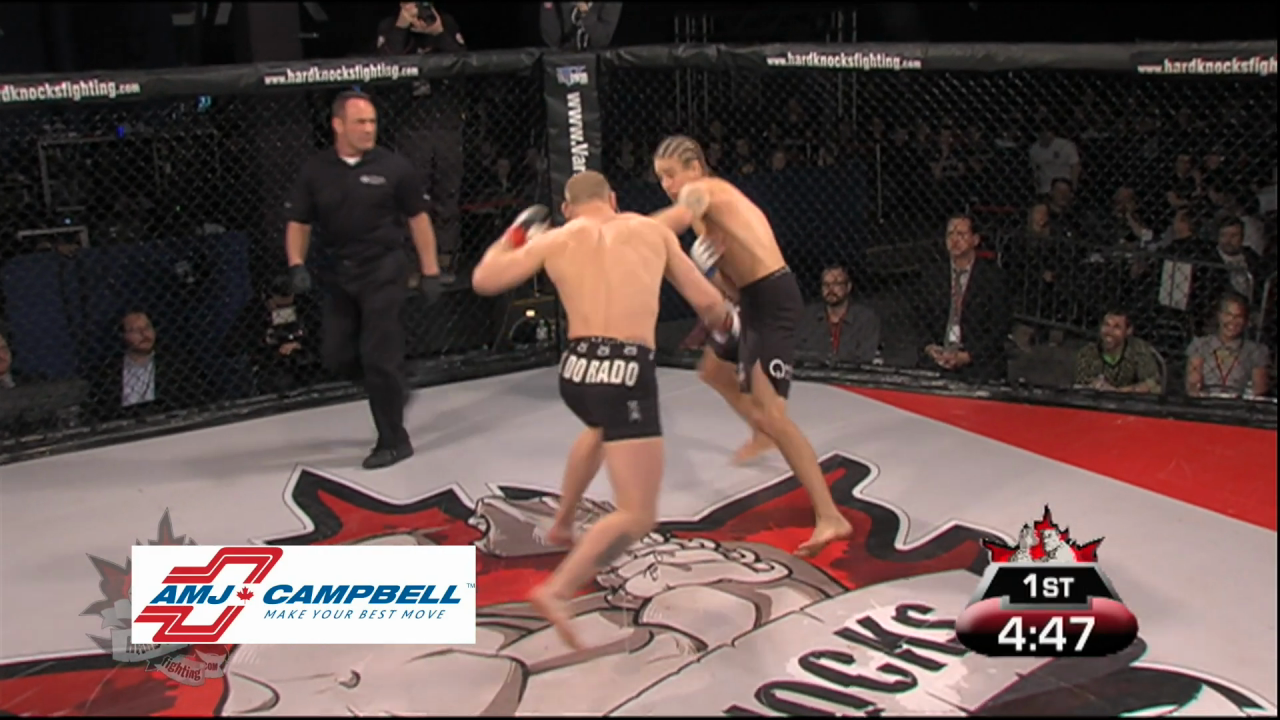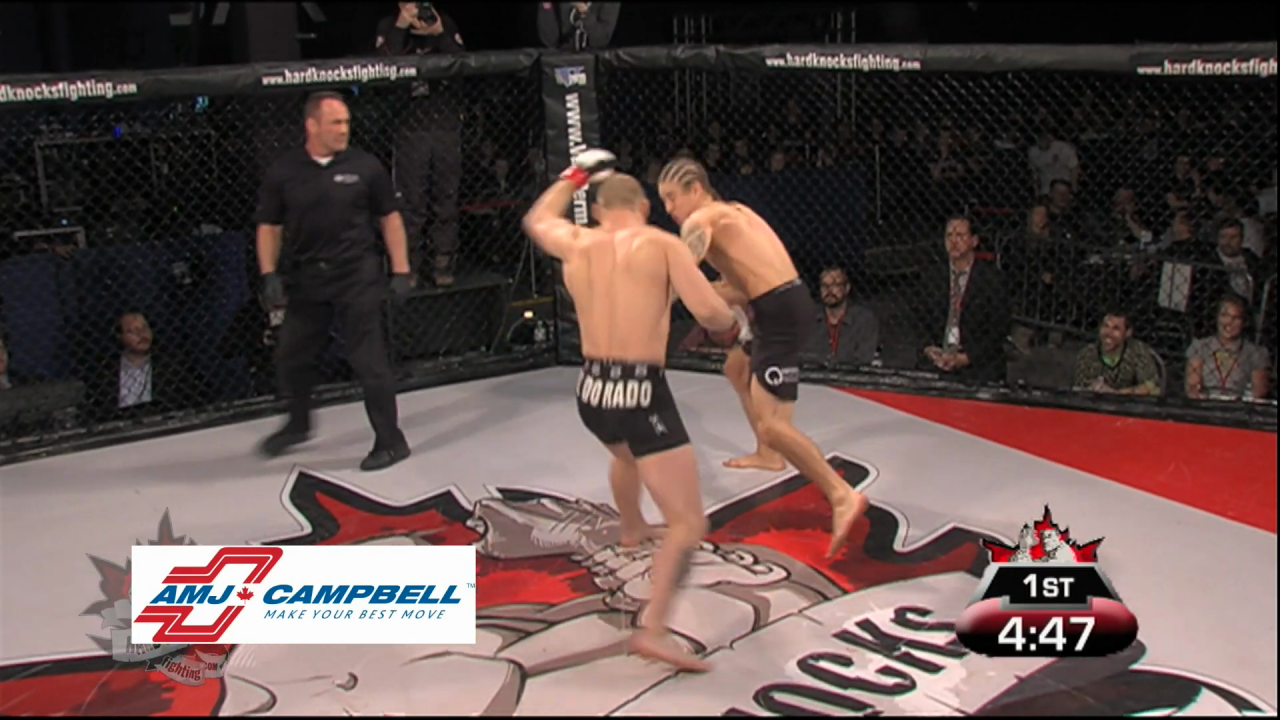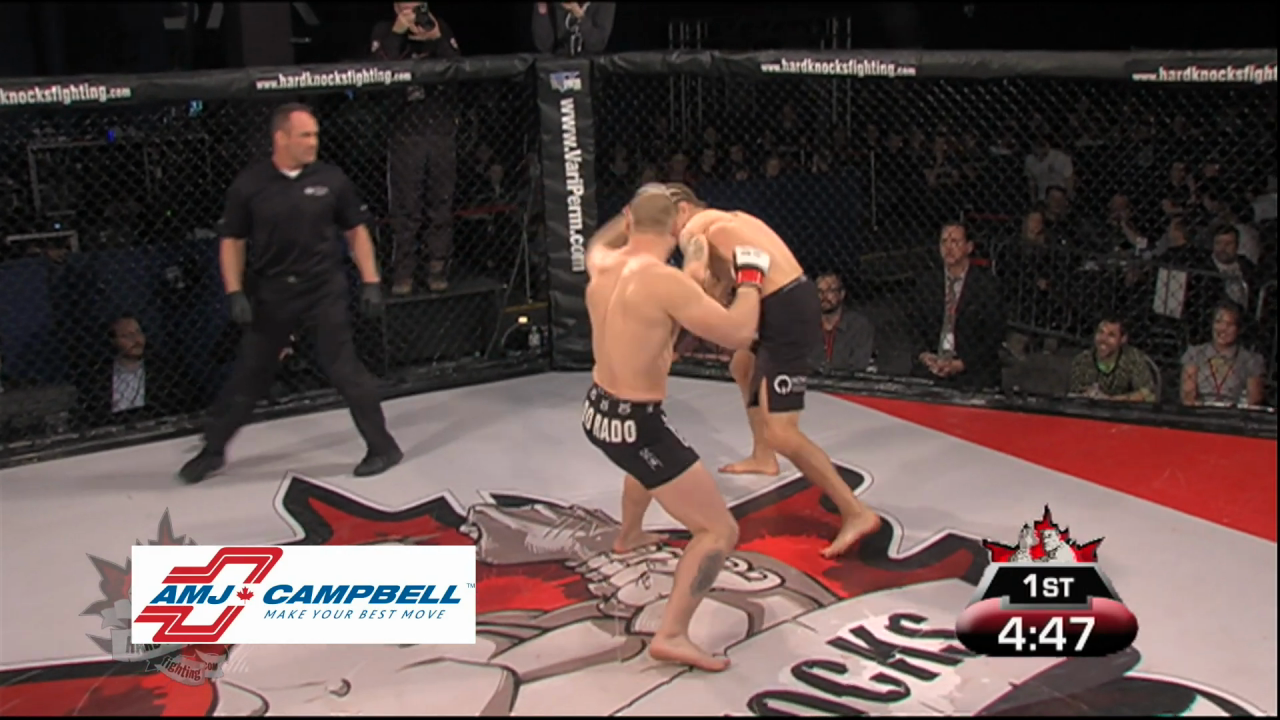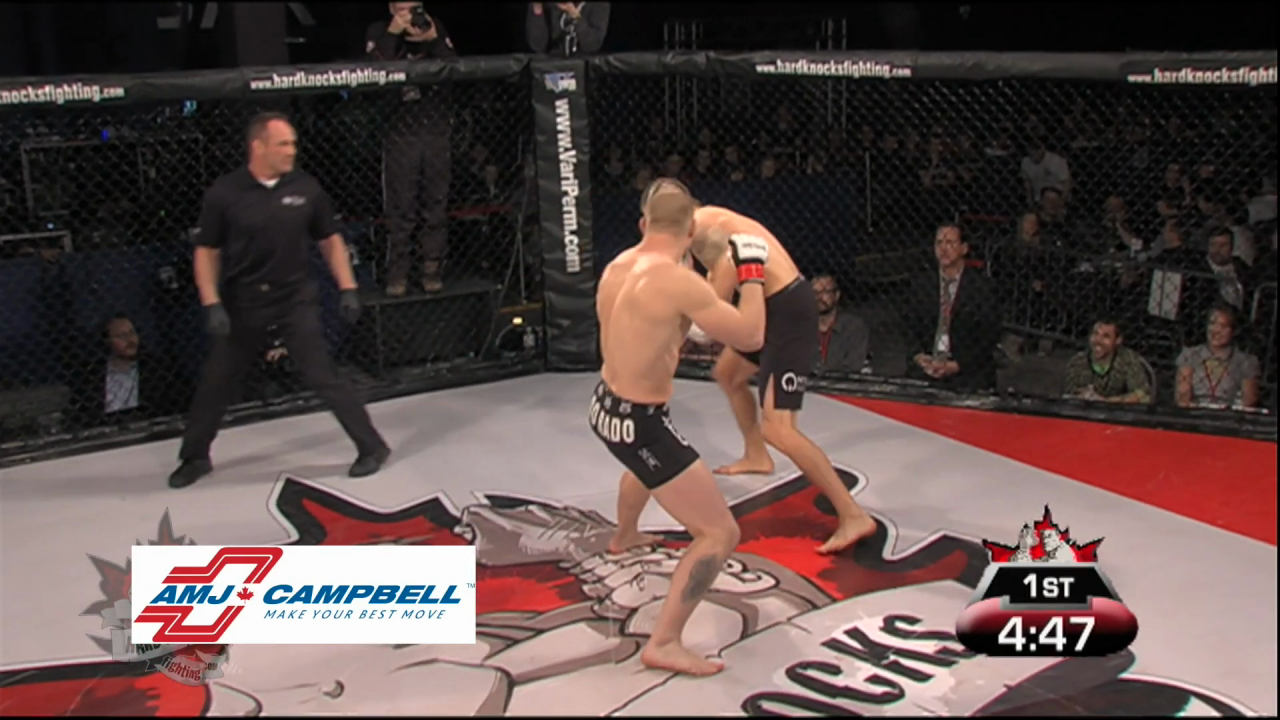
dt=0.3s
person 1, frame 1
left shoulder: (553, 240)
right shoulder: (652, 229)
left elbow: (483, 280)
right elbow: (704, 299)
left wrist: (518, 232)
right wrist: (727, 318)
left hip: (575, 371)
right hip: (628, 374)
left knee: (600, 428)
right knee: (636, 517)
left ankle: (563, 521)
right ankle: (557, 591)
person 1, frame 2
left shoulder: (576, 244)
right shoulder: (662, 244)
left elbow: (536, 220)
right elbow: (708, 311)
left wrist: (578, 173)
right wrist: (733, 322)
left hip: (591, 391)
right hip: (641, 392)
left knee: (625, 450)
right knee: (689, 524)
left ankle: (632, 526)
right ankle: (653, 631)
person 1, frame 3
left shoulder: (603, 265)
right shoulder: (665, 281)
right elbow: (738, 334)
left wrist: (632, 211)
right wrist: (751, 276)
left hip: (598, 413)
right hip: (636, 426)
left knee: (646, 460)
right knee: (719, 531)
left ankle: (629, 534)
right ankle: (672, 635)
person 1, frame 4
left shoulder: (617, 267)
right shoulder: (677, 281)
right elbow: (750, 336)
right wrist: (751, 270)
left hip: (605, 408)
right hip: (638, 423)
left knee: (645, 461)
right knee: (720, 534)
left ankle: (624, 535)
right ankle: (664, 643)
person 2, frame 1
left shoulder: (699, 191)
right shoulder: (717, 195)
left elbow: (669, 225)
right elbow: (731, 274)
right wrist: (703, 262)
left hip: (771, 303)
right hip: (755, 300)
left knee: (769, 412)
right knee: (714, 372)
left ankle: (829, 517)
right ankle: (761, 437)
person 2, frame 2
left shoulder: (700, 220)
right shoulder: (733, 212)
left hip: (780, 313)
right hip: (787, 304)
left knee: (771, 422)
left ankle: (843, 497)
right ankle: (767, 455)
person 2, frame 3
left shoulder: (694, 230)
right shoulder: (731, 219)
left elbow: (696, 283)
left hip: (786, 312)
right hip: (794, 300)
left knee: (779, 433)
right knee: (743, 368)
left ankle: (856, 514)
right ankle: (763, 458)
person 2, frame 4
left shoulder: (700, 224)
right shoulder: (716, 221)
left elbow: (728, 265)
right elbow: (720, 279)
left hip: (786, 311)
right hip: (777, 305)
left knee: (778, 430)
right knee: (725, 373)
left ankle: (853, 516)
right ankle: (756, 456)
person 3, frame 1
left shoulder: (394, 166)
right shoulder: (314, 170)
left elbow: (418, 219)
right elbow: (298, 223)
left wrist: (430, 272)
right wrist: (297, 266)
left hip: (383, 272)
right hip: (340, 274)
left knee: (378, 356)
right knee: (335, 354)
left ankle: (394, 441)
right ankle: (392, 393)
person 3, frame 2
left shoulder: (366, 166)
right shoulder: (283, 171)
left elbow: (390, 218)
right elbow: (269, 226)
left wrist: (400, 271)
right wrist: (269, 274)
left hip: (358, 276)
right hip: (307, 278)
left knee: (368, 362)
right knee: (291, 356)
left ankle: (390, 442)
right ankle: (298, 424)
person 3, frame 3
left shoulder: (332, 180)
right shoulder: (249, 184)
left elbow: (357, 231)
right elbow: (233, 241)
left wrist: (371, 281)
right wrist: (236, 292)
left hip: (324, 290)
right hip: (271, 294)
left knee: (345, 370)
right knee: (248, 375)
left ankle: (383, 447)
right ankle: (212, 451)
person 3, frame 4
left shoulder: (306, 188)
right shoulder: (224, 193)
left elbow: (330, 240)
right elbow: (206, 252)
left wrist: (348, 289)
right wrist: (212, 306)
left hip: (295, 299)
right hip: (242, 302)
left knee: (321, 375)
right knee: (217, 382)
left ankle: (372, 446)
right ankle: (195, 457)
person 4, frame 1
left shoulder: (446, 23)
right shoulder: (390, 27)
left wrist: (440, 34)
right wrist: (400, 27)
left hip: (448, 124)
right hip: (412, 127)
left knee: (448, 199)
left ankle: (446, 260)
person 4, frame 2
right shoulder: (388, 27)
left wrist: (440, 35)
right wrist: (400, 28)
left hip: (446, 124)
right hip: (410, 127)
left knee: (446, 200)
right knee: (411, 202)
left ankle: (444, 263)
right ankle: (410, 265)
person 4, frame 3
left shoulder: (440, 27)
right shoulder: (384, 31)
left wrist: (437, 40)
right wrist: (396, 33)
left hip: (442, 128)
right hip: (405, 131)
left knee: (441, 204)
right knee: (406, 207)
left ankle: (438, 269)
right ankle: (403, 272)
person 4, frame 4
left shoulder: (435, 27)
right shoulder: (379, 32)
left wrist: (433, 40)
right wrist: (392, 34)
left hip: (436, 129)
right hip: (400, 132)
left knee: (436, 204)
right knee: (400, 207)
left ankle: (433, 269)
right ankle: (397, 273)
